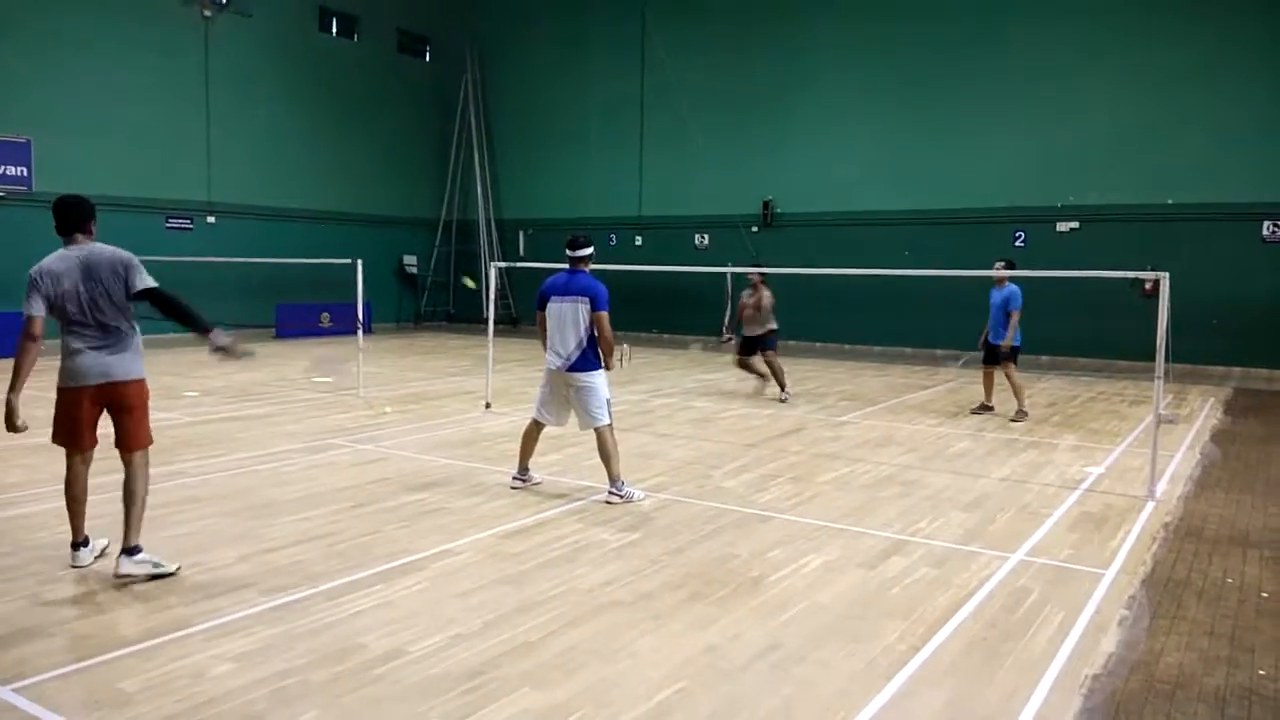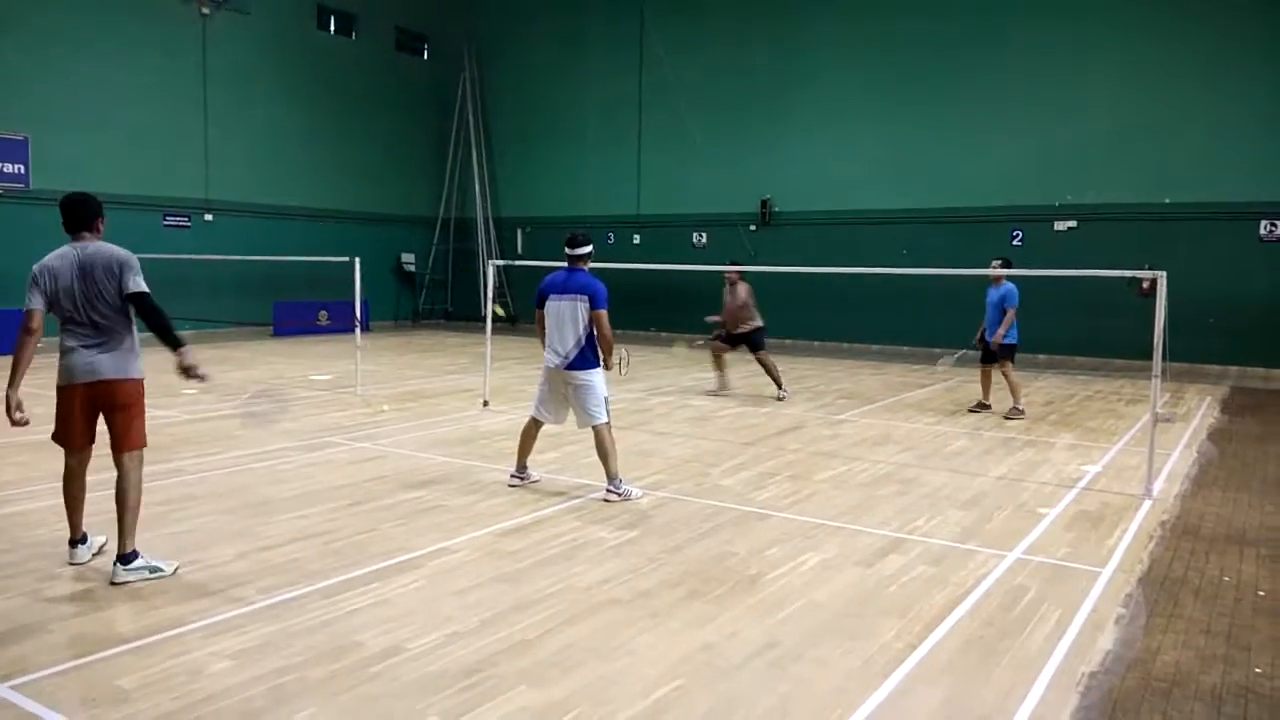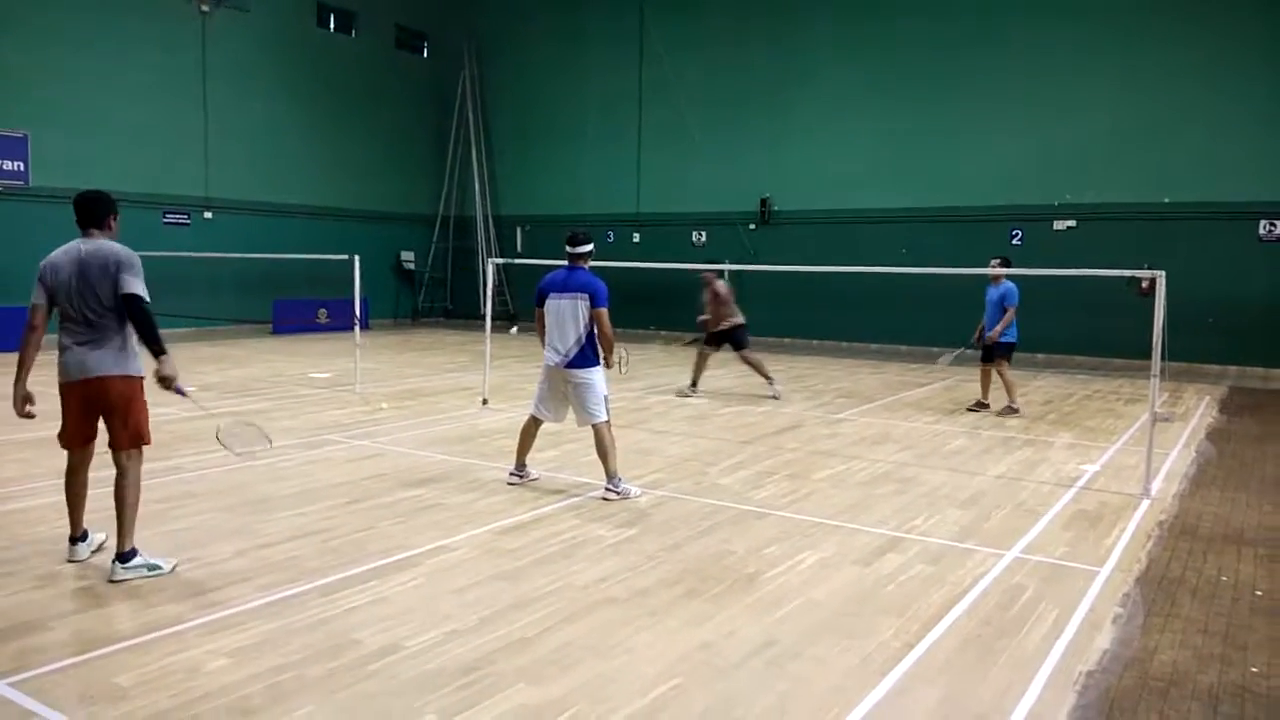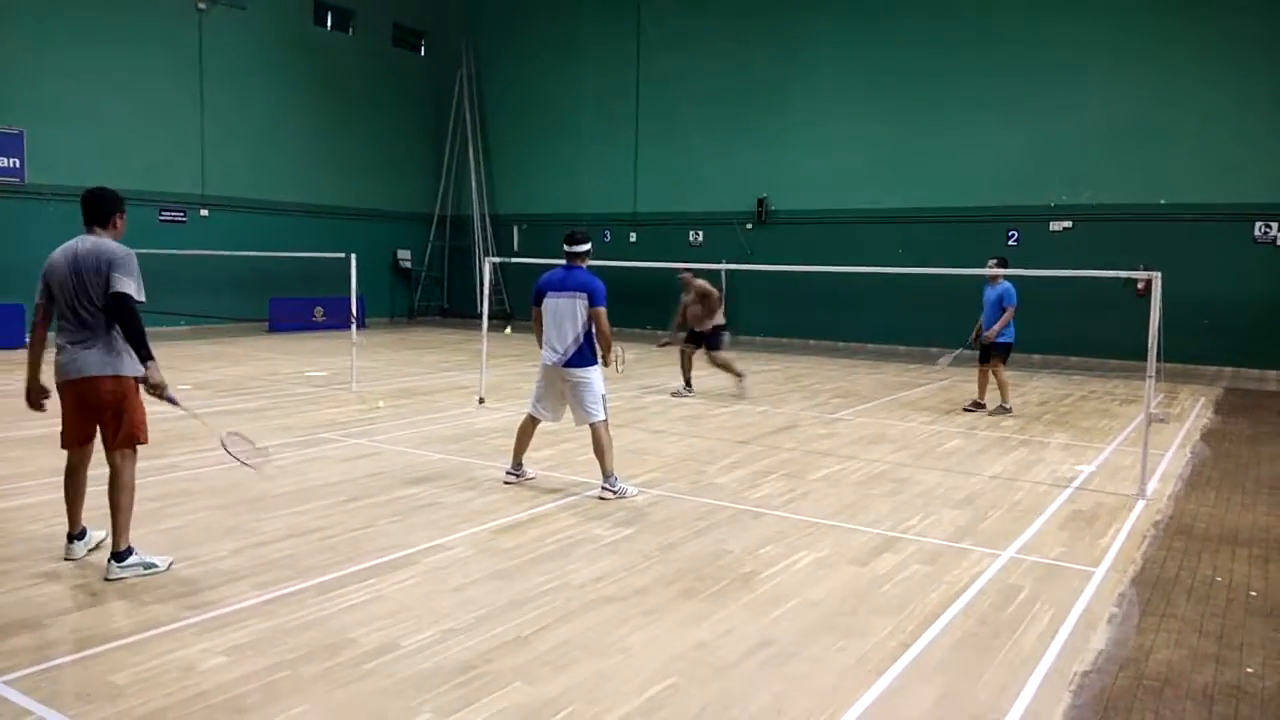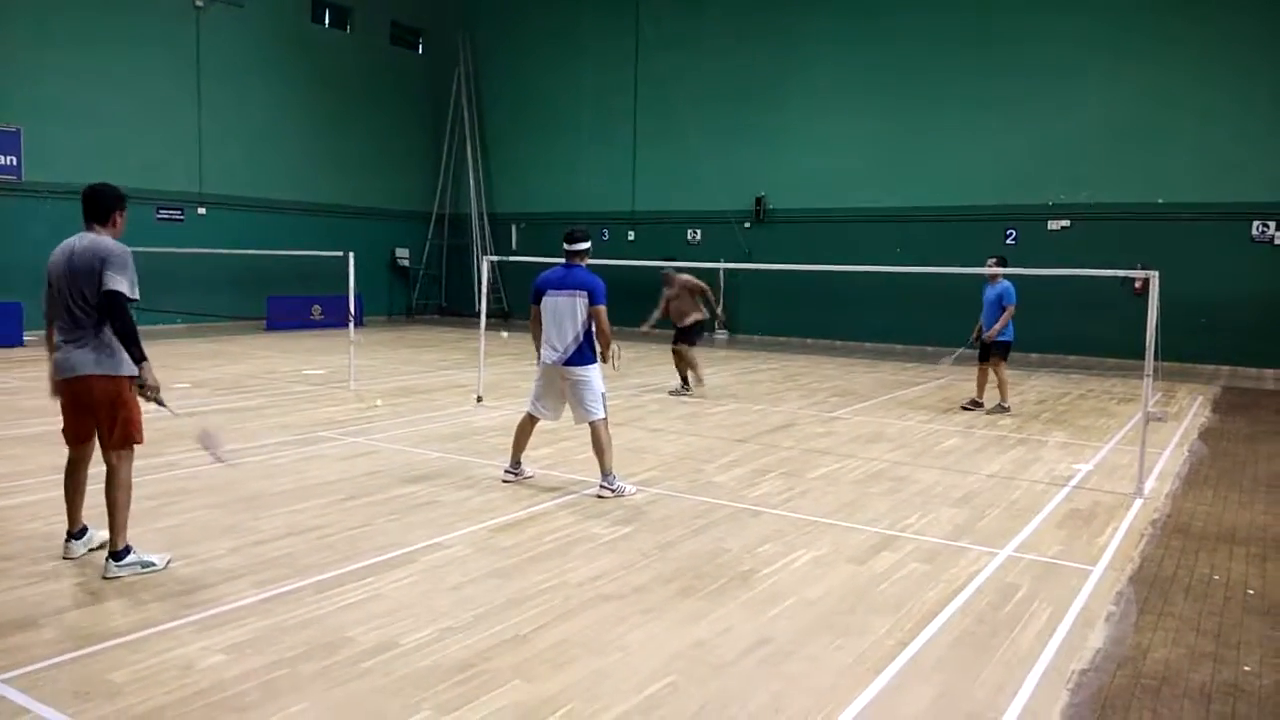
dt=0.1s
person 1, frame 1
left shoulder: (42, 272)
right shoulder: (119, 259)
left elbow: (32, 336)
right elbow: (161, 300)
right wrist: (209, 332)
left hip: (78, 376)
right hip: (125, 372)
left knee: (78, 461)
right knee: (136, 459)
left ankle: (81, 546)
right ankle: (133, 552)
person 1, frame 2
left shoulder: (45, 267)
right shoulder: (119, 258)
left elbow: (31, 331)
right elbow: (145, 307)
left wrist: (13, 389)
right wrist: (180, 349)
left hip: (75, 373)
right hip: (120, 372)
left knee: (76, 459)
right knee: (129, 460)
left ankle: (79, 542)
right ankle: (127, 558)
person 1, frame 3
left shoulder: (52, 262)
right shoulder: (122, 256)
left elbow: (34, 327)
right elbow: (135, 310)
left wrist: (21, 384)
right wrist: (162, 356)
left hip: (74, 371)
right hip: (119, 371)
left knee: (79, 456)
right knee: (129, 460)
left ankle: (79, 539)
right ankle: (126, 557)
person 1, frame 4
left shoulder: (56, 259)
right shoulder: (119, 255)
left elbow: (40, 323)
right elbow: (123, 312)
left wrist: (33, 379)
right wrist: (149, 362)
left hip: (70, 370)
right hip: (112, 371)
left knee: (78, 455)
right knee: (123, 459)
left ankle: (77, 537)
right ankle: (122, 555)
person 1, frame 5
left shoulder: (61, 253)
right shoulder: (115, 252)
left elbow: (51, 319)
right elbow: (115, 312)
left wrist: (56, 364)
right wrist: (142, 364)
left hip: (68, 368)
right hip: (106, 368)
left knee: (80, 452)
right knee: (119, 457)
left ankle: (76, 535)
right ankle: (119, 554)
person 2, frame 1
left shoulder: (548, 285)
right shoulder: (595, 288)
right elbow: (604, 332)
right wrist: (608, 358)
left hip: (555, 367)
right hip: (586, 369)
left knee: (537, 421)
right knee: (603, 426)
left ankle: (521, 474)
right ankle: (616, 487)
person 2, frame 2
left shoulder: (547, 283)
right shoulder: (594, 286)
right elbow: (603, 331)
right wrist: (608, 357)
left hip: (553, 365)
right hip: (585, 368)
left knee: (536, 419)
right knee: (601, 425)
left ankle: (519, 472)
right ankle: (614, 485)
person 2, frame 3
left shoulder: (547, 282)
right shoulder: (594, 284)
right elbow: (604, 329)
right wrist: (609, 355)
left hip: (553, 364)
right hip: (584, 366)
left knee: (536, 417)
right knee: (601, 423)
left ankle: (518, 470)
right ankle: (613, 484)
person 2, frame 4
left shoulder: (545, 281)
right shoulder: (592, 284)
left elbow: (537, 322)
right elbow: (602, 328)
right wrist: (606, 353)
left hip: (551, 362)
right hip: (582, 365)
left knee: (533, 416)
right knee: (599, 423)
left ankle: (515, 469)
right ankle: (609, 483)
person 2, frame 5
left shoulder: (543, 280)
right shoulder: (592, 282)
left elbow: (535, 321)
right elbow: (602, 326)
right wrist: (606, 350)
left hip: (550, 361)
right hip: (582, 363)
left knee: (532, 415)
right knee: (598, 421)
left ankle: (513, 467)
right ankle: (608, 481)
